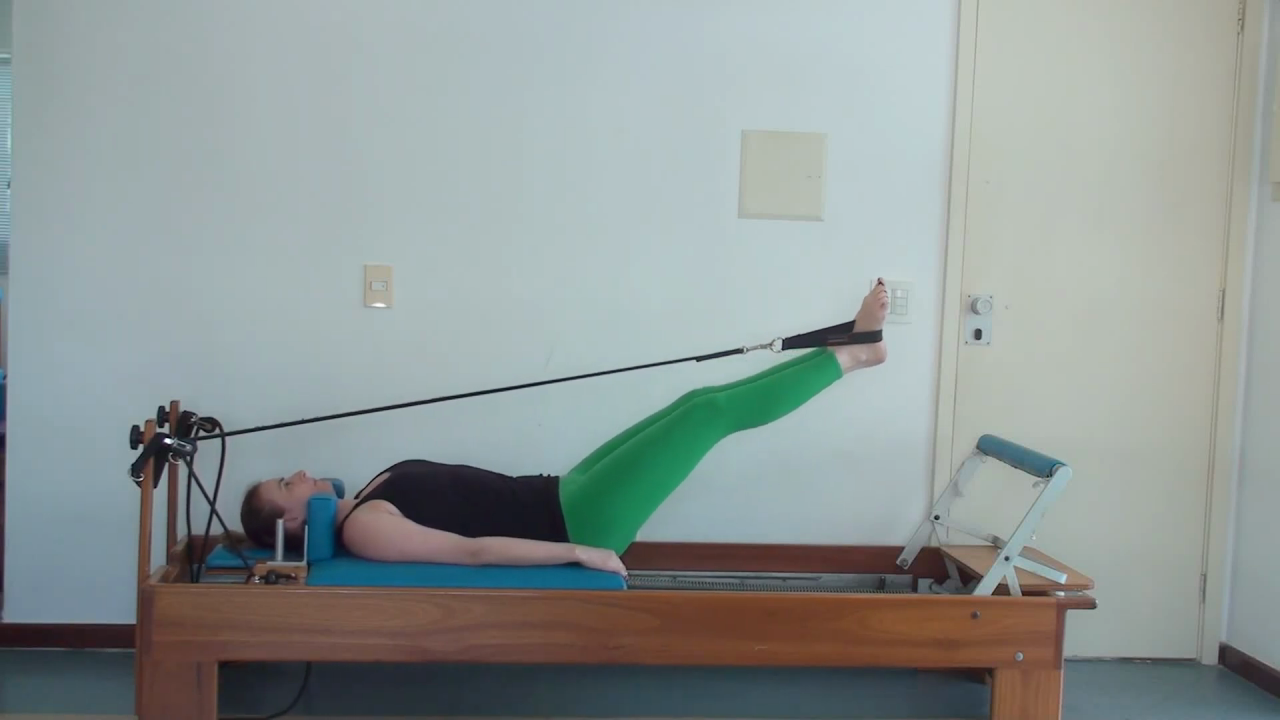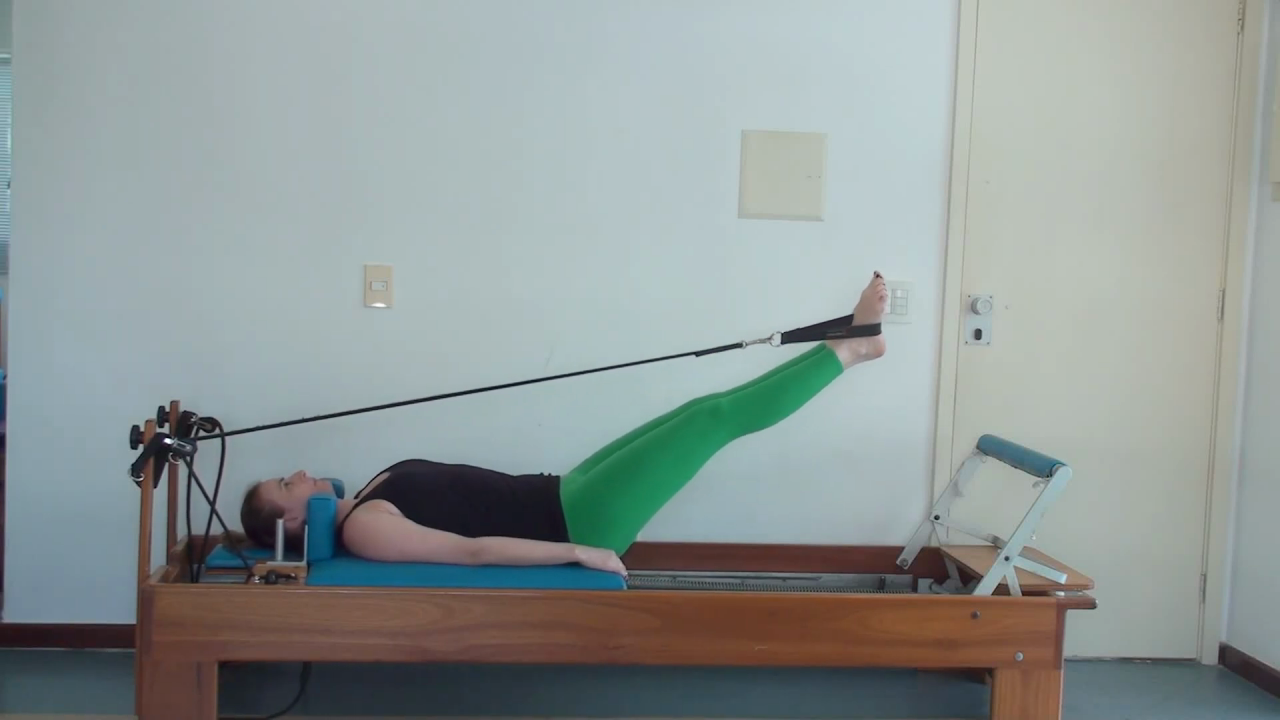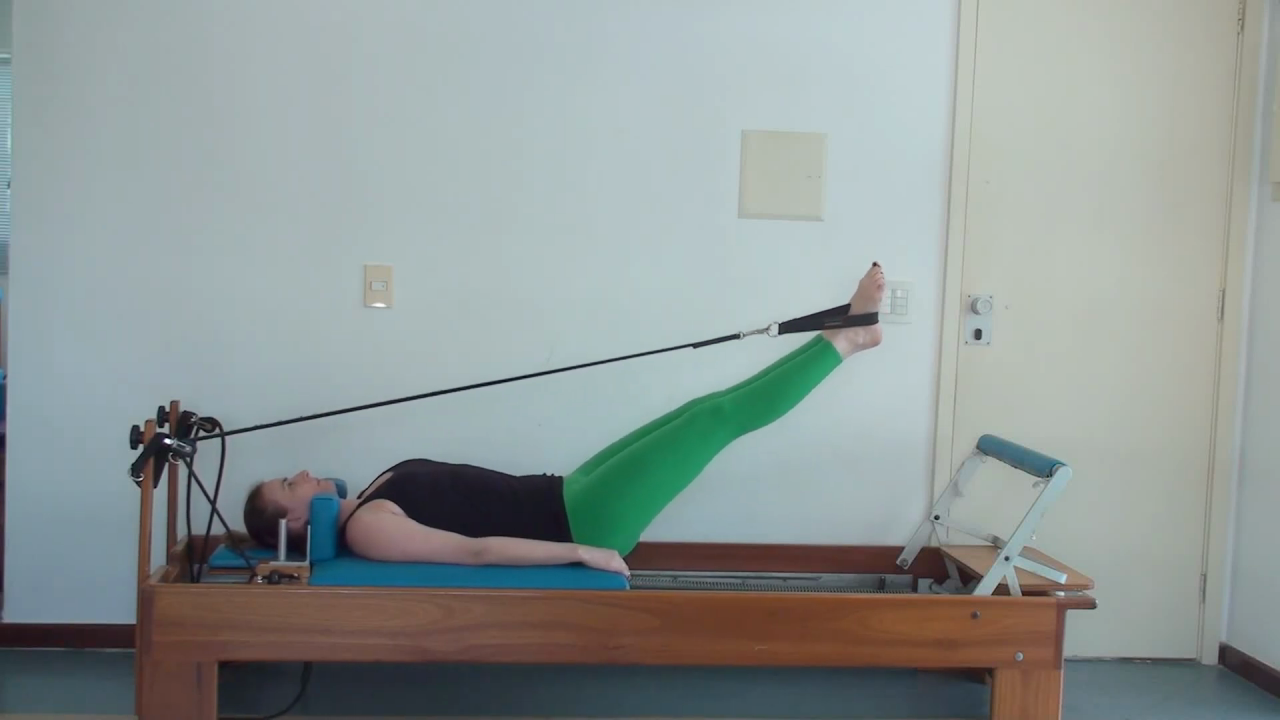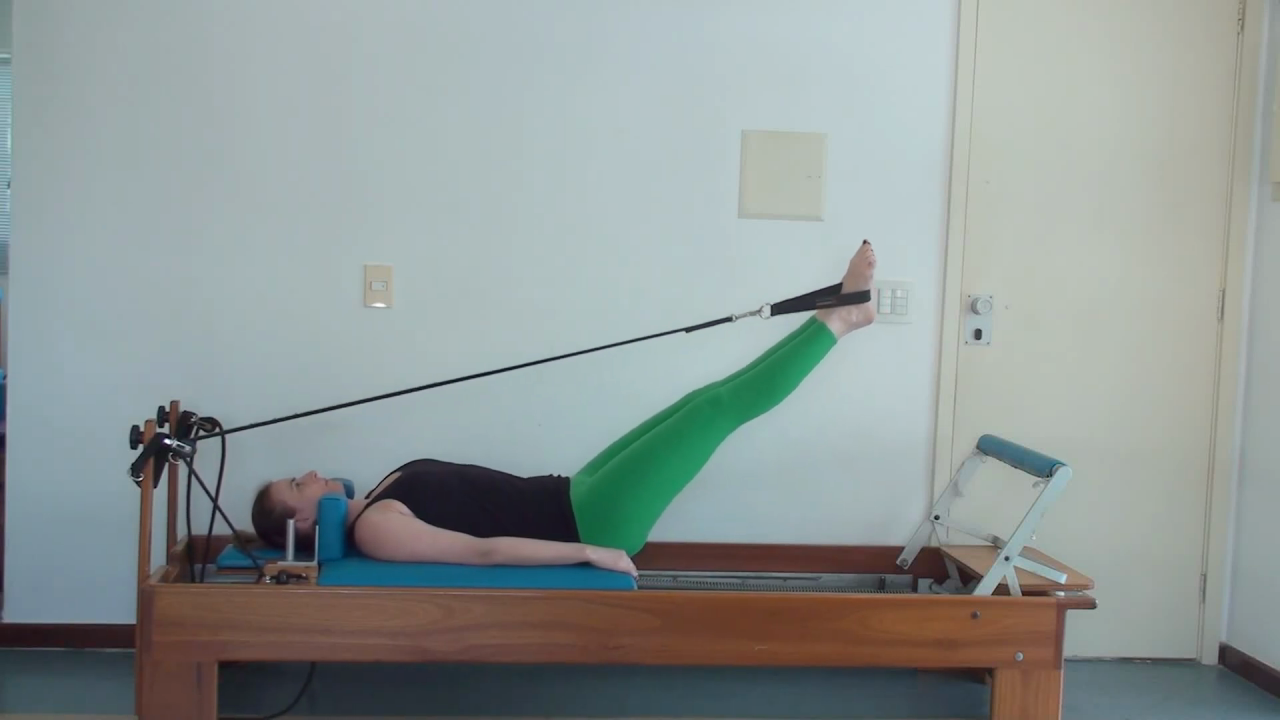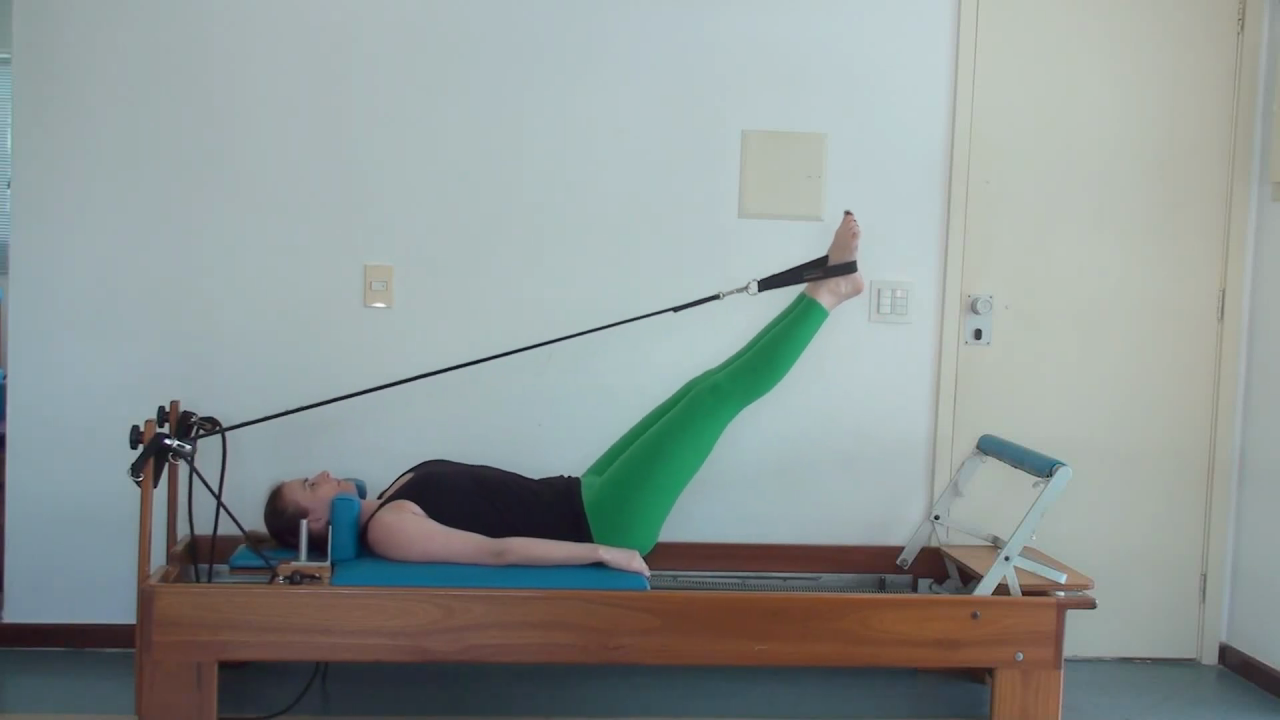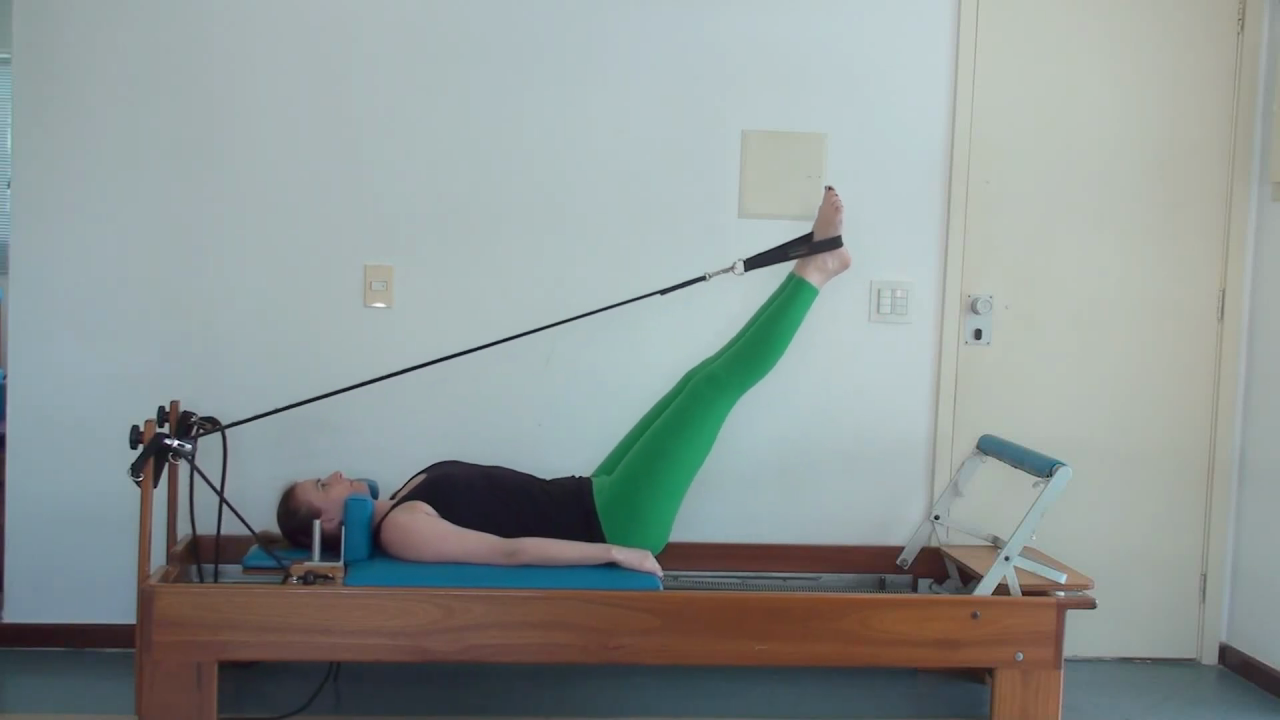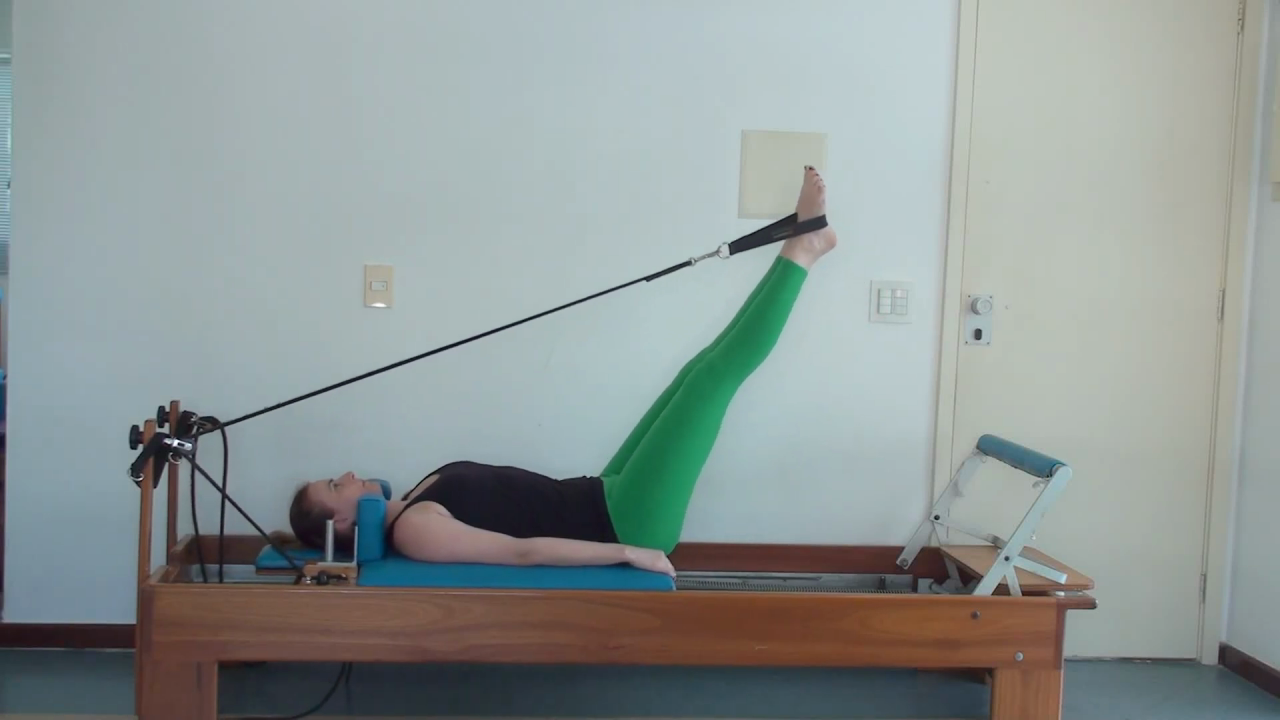
dt=0.3s
person 1, frame 1
left shoulder: (370, 499)
right shoulder: (363, 530)
right elbow: (471, 550)
right wrist: (578, 553)
left hip: (563, 497)
right hip: (573, 522)
left knee: (701, 399)
right knee: (713, 409)
left ankle: (847, 348)
right ankle: (849, 356)
person 1, frame 2
left shoulder: (370, 498)
right shoulder: (362, 530)
right elbow: (471, 551)
right wrist: (578, 553)
left hip: (560, 494)
right hip: (573, 522)
left knee: (706, 407)
right knee: (717, 416)
left ankle: (846, 344)
right ankle: (846, 351)
person 1, frame 3
left shoulder: (374, 498)
right shoulder: (366, 529)
right elbow: (473, 550)
right wrist: (580, 552)
left hip: (564, 497)
right hip: (577, 522)
left knee: (708, 409)
right knee: (718, 417)
left ankle: (843, 335)
right ankle: (842, 340)
person 1, frame 4
left shoulder: (381, 499)
right shoulder: (374, 530)
right elbow: (482, 550)
right wrist: (588, 552)
left hip: (569, 497)
right hip: (583, 523)
left knee: (707, 399)
right knee: (718, 407)
left ankle: (836, 316)
right ankle: (834, 320)
person 1, frame 5
left shoulder: (394, 501)
right shoulder: (387, 531)
right elbow: (494, 551)
right wrist: (600, 552)
left hip: (583, 498)
right hip: (597, 523)
left knee: (706, 388)
right knee: (717, 395)
left ankle: (826, 287)
right ankle: (823, 292)
person 1, frame 6
left shoulder: (408, 499)
right shoulder: (400, 531)
right elbow: (507, 550)
right wrist: (613, 552)
left hip: (590, 496)
right hip: (611, 523)
left knee: (704, 378)
right knee: (717, 383)
left ankle: (813, 267)
right ankle: (811, 272)
person 1, frame 7
left shoulder: (419, 503)
right shoulder: (413, 531)
right elbow: (521, 552)
right wrist: (627, 552)
left hip: (604, 499)
right hip: (625, 523)
left knee: (706, 369)
right knee: (716, 373)
left ankle: (800, 249)
right ankle: (799, 253)
